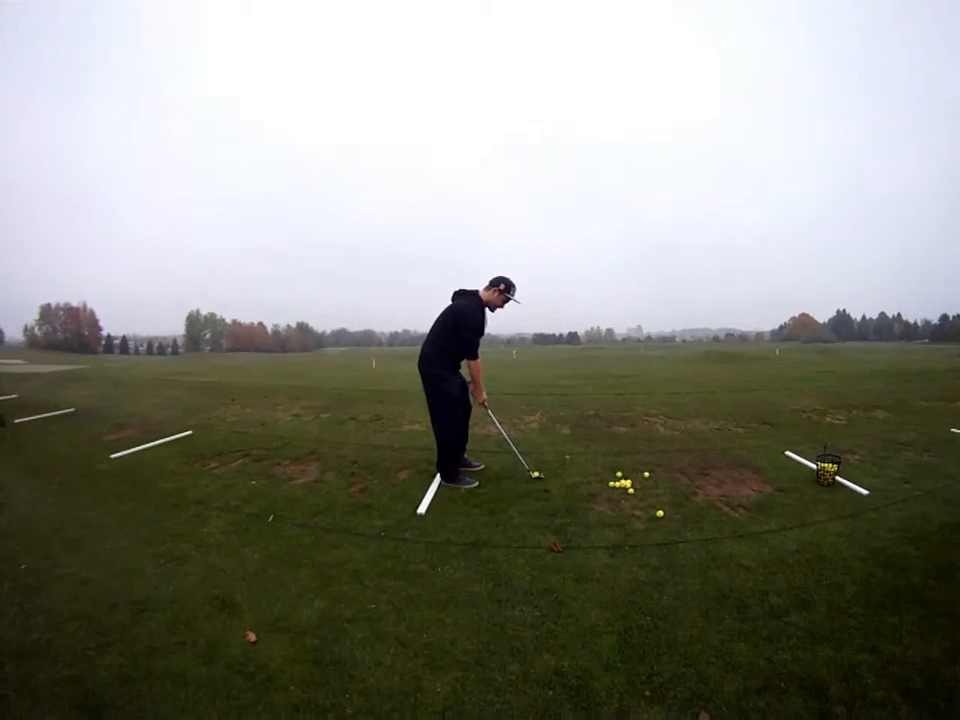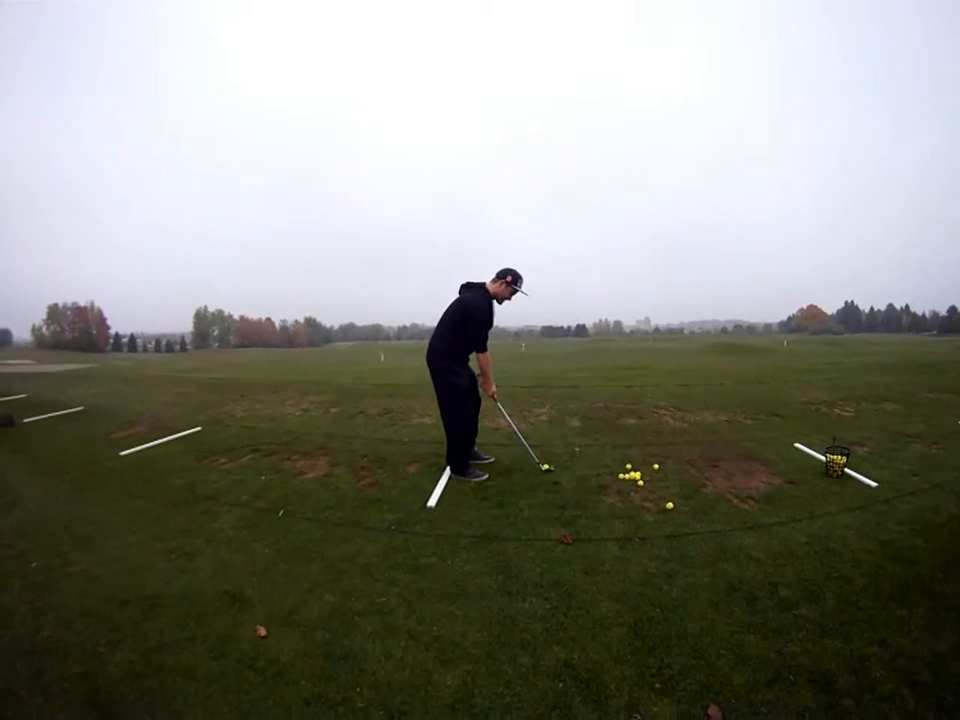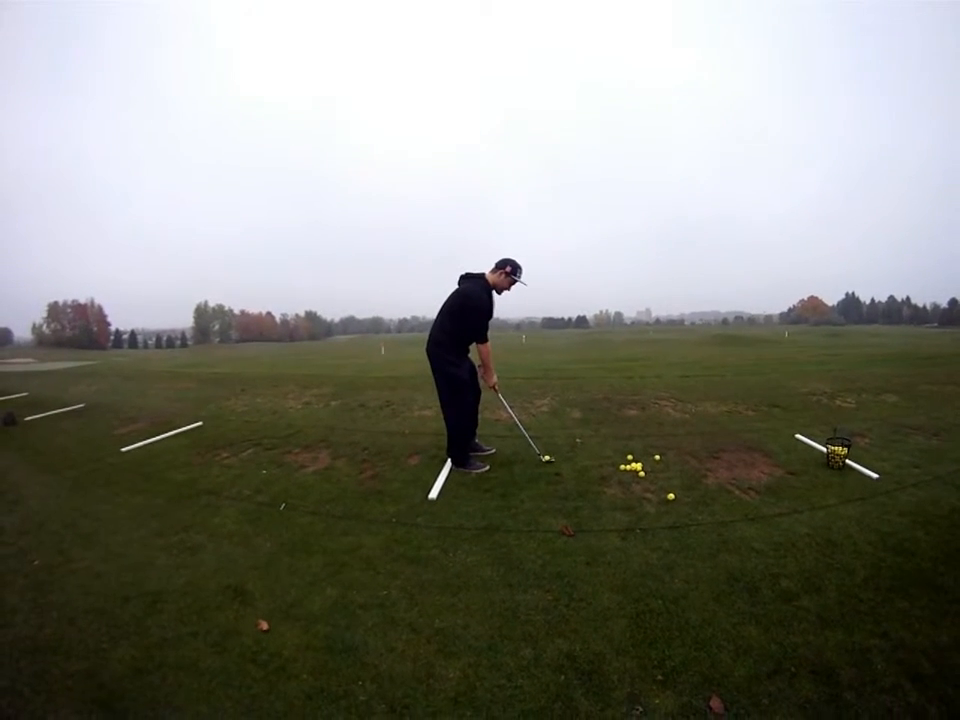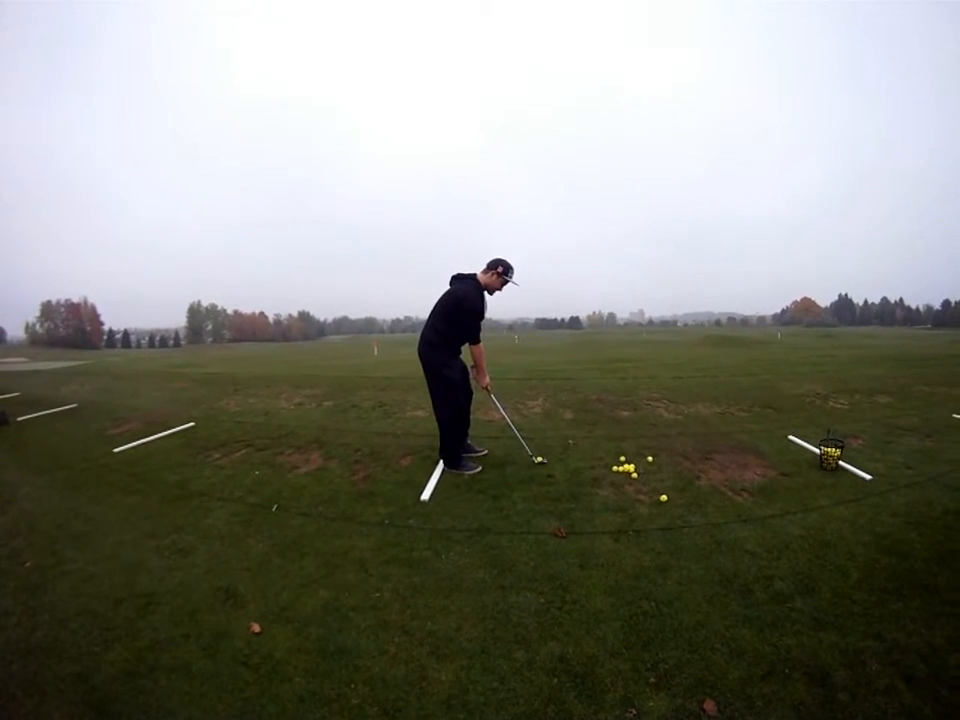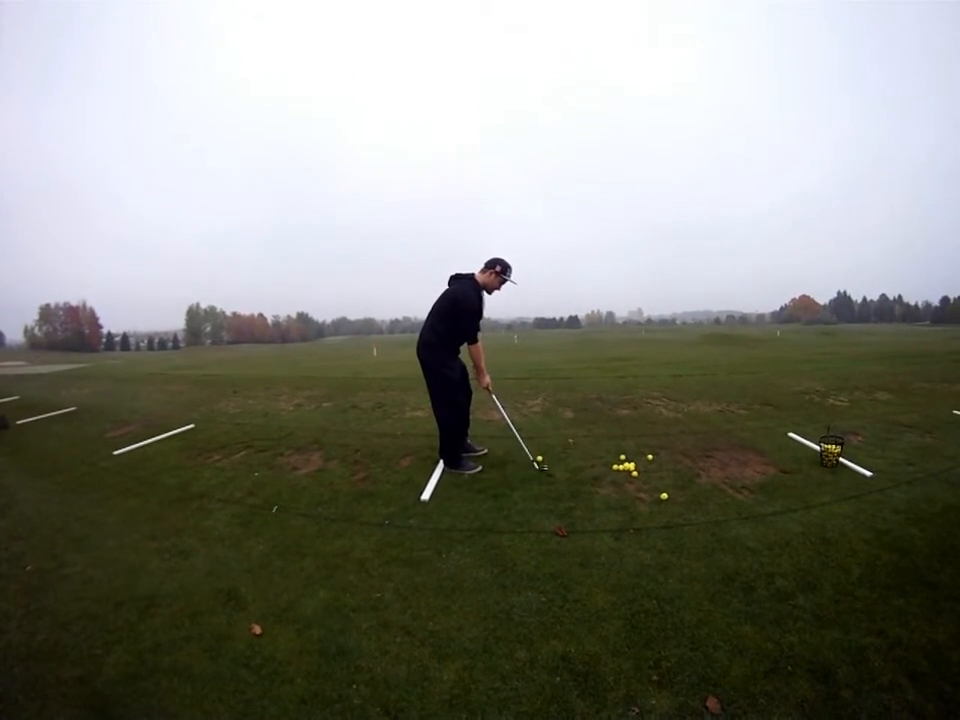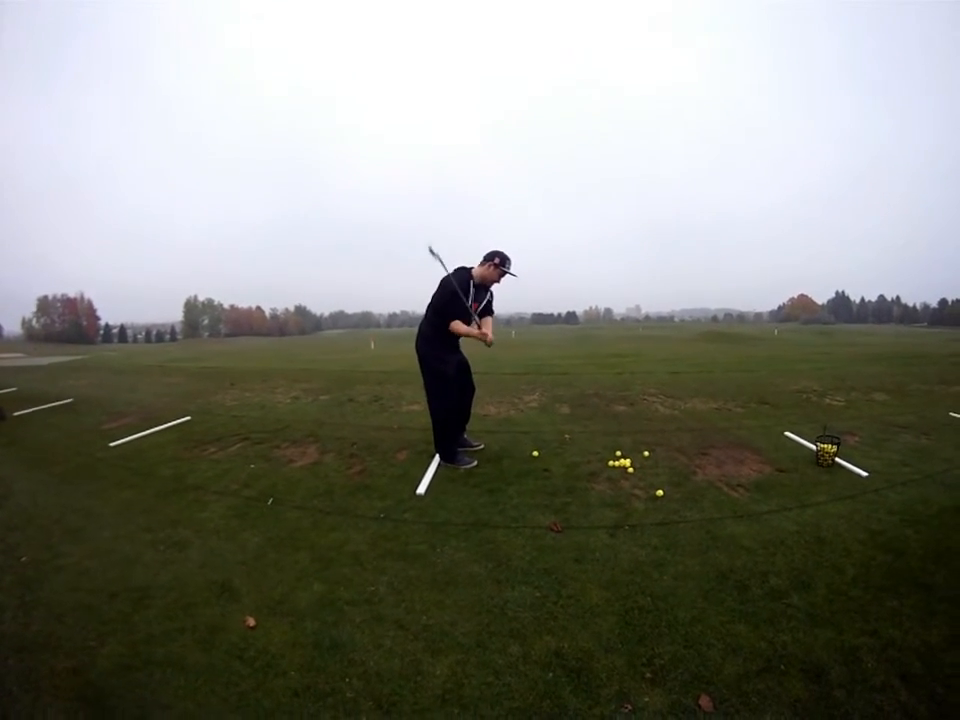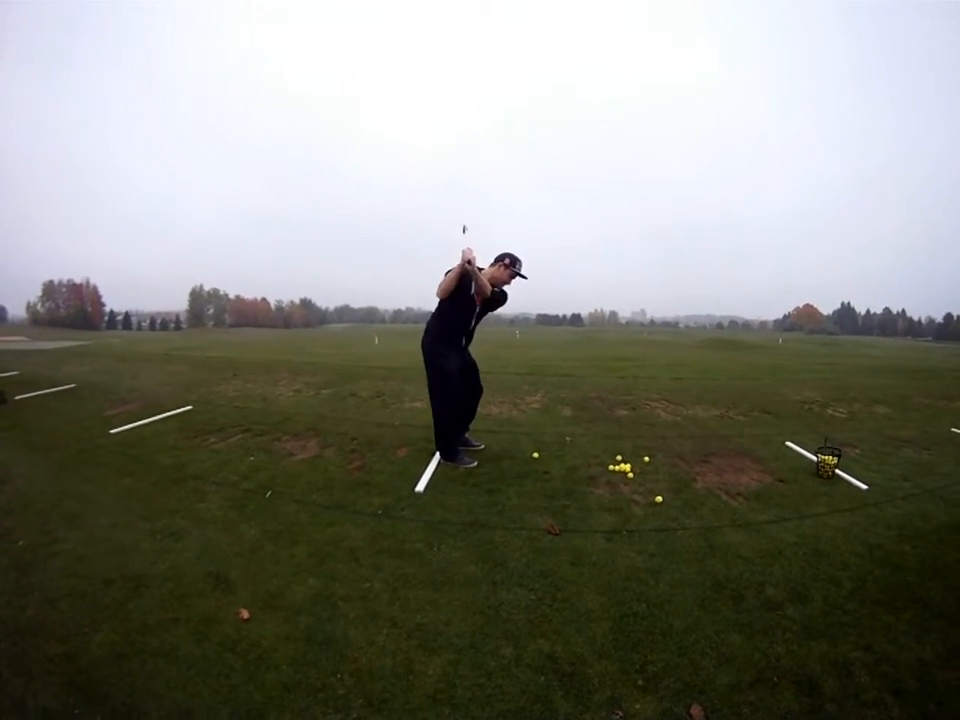
dt=0.4s
person 1, frame 1
left shoulder: (471, 305)
right shoulder: (470, 310)
left elbow: (468, 351)
right elbow: (472, 354)
left wrist: (474, 382)
right wrist: (480, 389)
left hip: (445, 365)
right hip: (436, 366)
left knee: (462, 410)
right knee: (449, 417)
left ankle: (458, 458)
right ankle: (449, 473)
person 1, frame 2
left shoulder: (479, 298)
right shoulder: (477, 303)
left elbow: (477, 343)
right elbow: (480, 347)
left wrist: (483, 374)
right wrist: (489, 382)
left hip: (453, 358)
right hip: (444, 360)
left knee: (472, 402)
right knee: (458, 410)
left ankle: (468, 450)
right ankle: (459, 466)
person 1, frame 3
left shoulder: (478, 289)
right shoulder: (476, 294)
left elbow: (478, 334)
right elbow: (481, 338)
left wrist: (484, 365)
right wrist: (490, 372)
left hip: (454, 349)
right hip: (444, 351)
left knee: (472, 394)
right knee: (458, 402)
left ankle: (468, 441)
right ankle: (459, 458)
person 1, frame 4
left shoulder: (470, 289)
right shoulder: (469, 295)
left elbow: (471, 335)
right elbow: (474, 339)
left wrist: (477, 367)
right wrist: (482, 373)
left hip: (446, 350)
right hip: (436, 352)
left knee: (463, 396)
right knee: (451, 403)
left ankle: (461, 443)
right ankle: (452, 459)
person 1, frame 5
left shoulder: (471, 290)
right shoulder: (467, 295)
left elbow: (474, 333)
right elbow: (471, 338)
left wrist: (481, 367)
right wrist: (482, 373)
left hip: (445, 350)
right hip: (434, 351)
left knee: (463, 395)
right knee: (450, 403)
left ankle: (460, 442)
right ankle: (452, 458)
person 1, frame 6
left shoulder: (485, 291)
right shoulder: (454, 283)
left elbow: (487, 316)
right elbow: (452, 323)
left wrist: (487, 332)
right wrist: (475, 333)
left hip: (450, 346)
right hip: (432, 346)
left knee: (465, 390)
right knee: (445, 397)
left ankle: (457, 436)
right ankle: (447, 453)
person 1, frame 7
left shoulder: (499, 295)
right shoulder: (459, 274)
left elbow: (485, 293)
right elbow: (441, 294)
left wrist: (474, 271)
right wrist: (462, 266)
left hip: (460, 347)
right hip: (438, 344)
left knee: (473, 390)
right knee: (447, 396)
left ankle: (458, 435)
right ankle: (448, 451)
